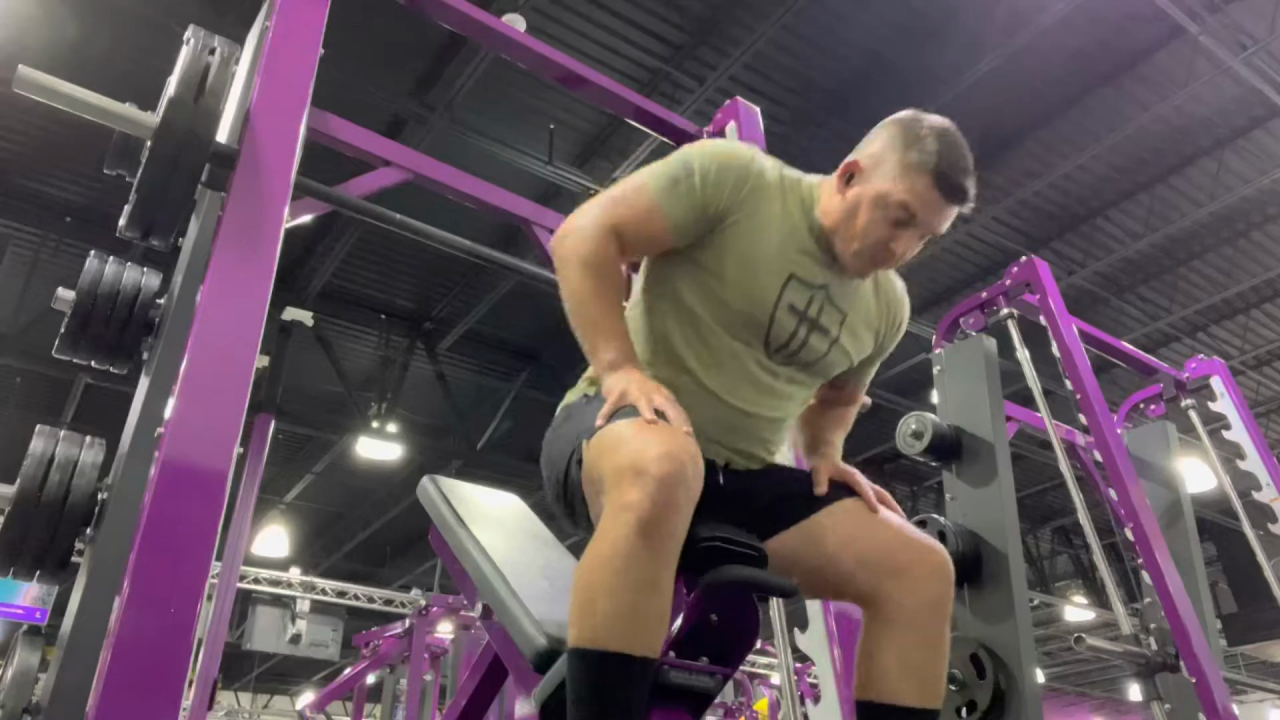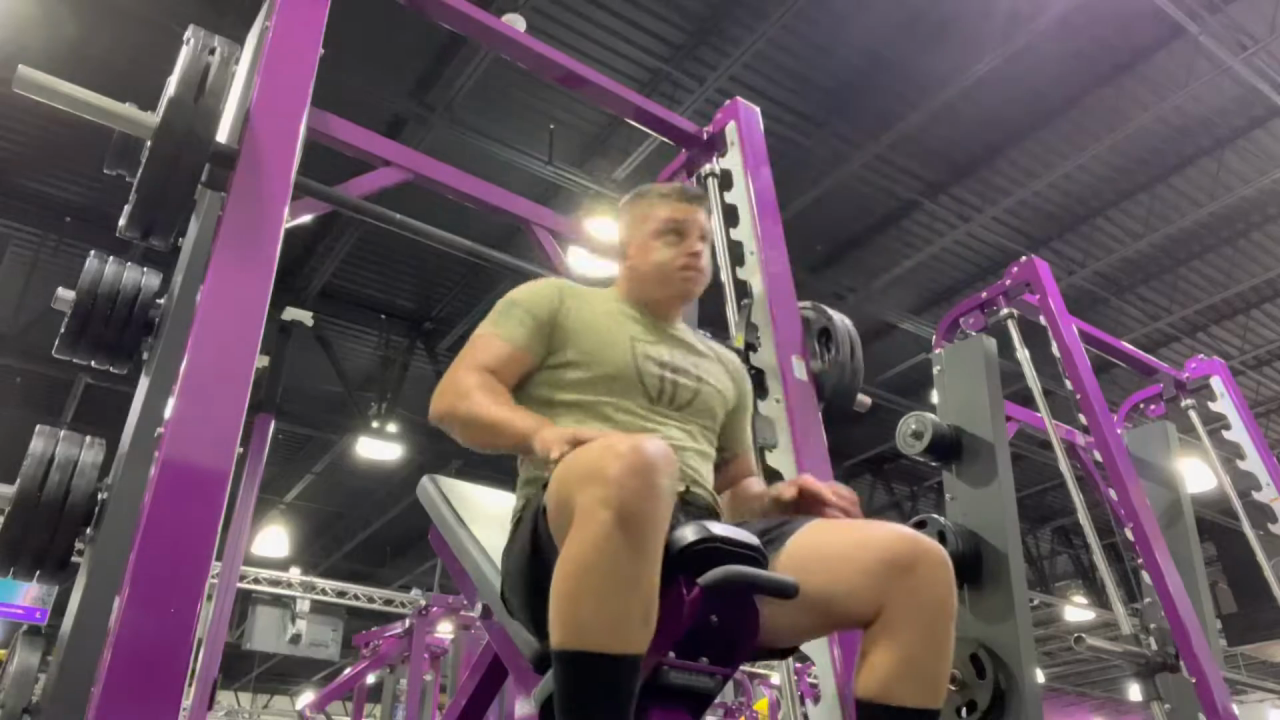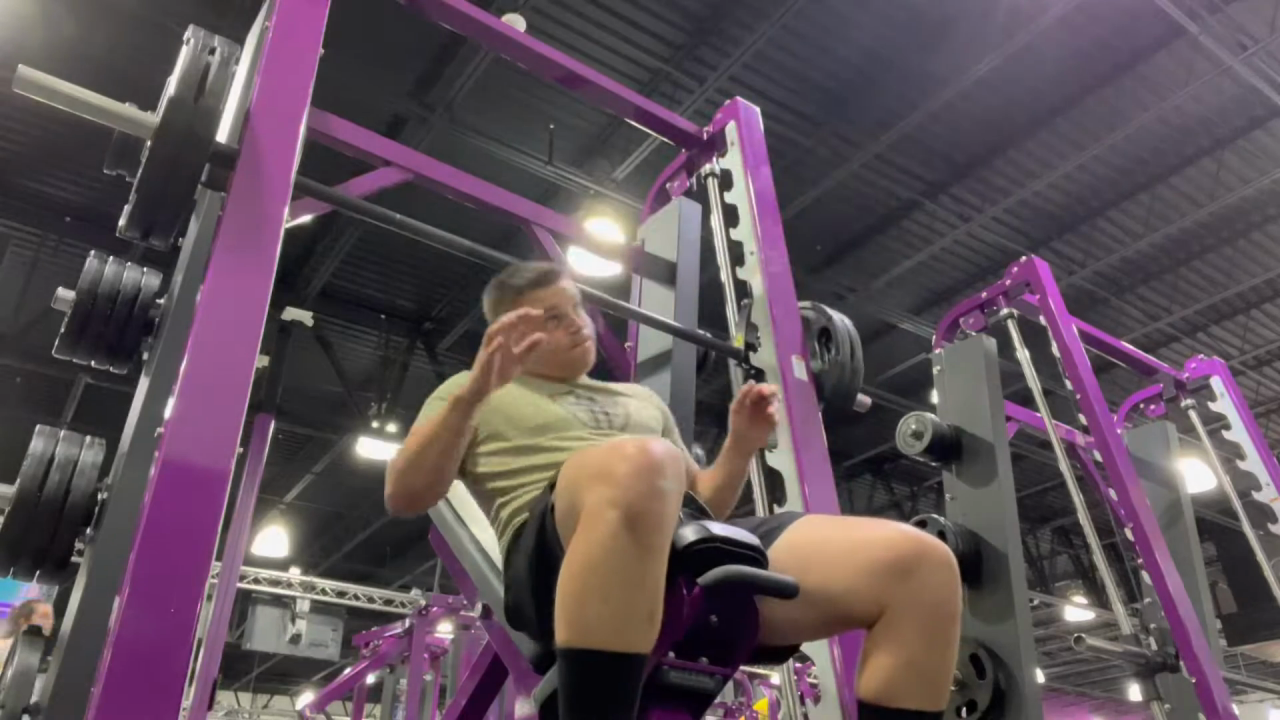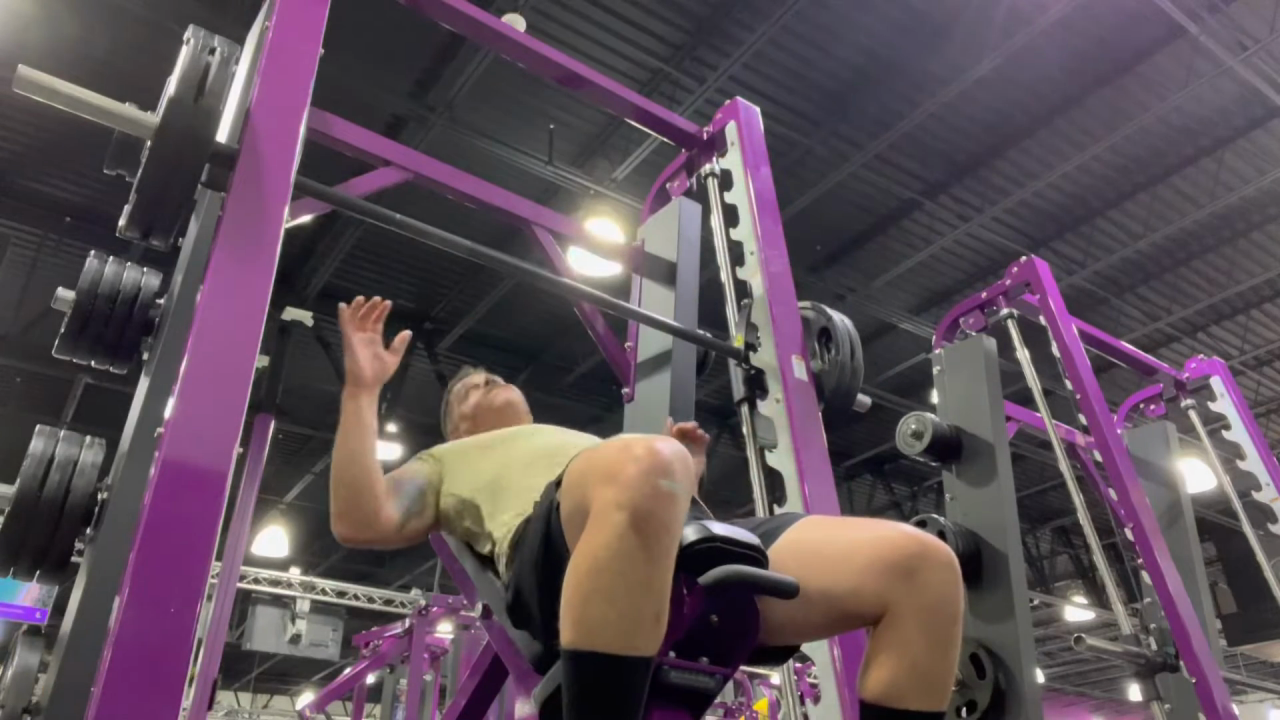
dt=0.5s
person 1, frame 1
left shoulder: (885, 306)
right shoulder: (732, 176)
right elbow: (585, 234)
left wrist: (825, 458)
right wrist: (621, 367)
left hip: (737, 477)
right hip: (627, 415)
left knee: (918, 570)
right knee: (658, 469)
person 1, frame 2
left shoulder: (723, 367)
right shoulder: (553, 304)
right elbow: (453, 399)
left wrist: (781, 497)
right wrist: (544, 433)
right hip: (573, 538)
left knee: (917, 564)
right knee: (633, 465)
person 1, frame 3
left shoulder: (641, 399)
right shoulder: (474, 391)
right elbow: (403, 493)
left wrist: (741, 446)
right wrist: (474, 391)
right hip: (566, 555)
left knee: (921, 564)
right knee: (639, 465)
person 1, frame 4
left shoulder: (583, 437)
right shoulder: (448, 465)
right elbow: (358, 524)
left wrist: (686, 474)
right wrist: (362, 388)
right hip: (563, 550)
left knee: (923, 566)
right knee: (646, 467)
